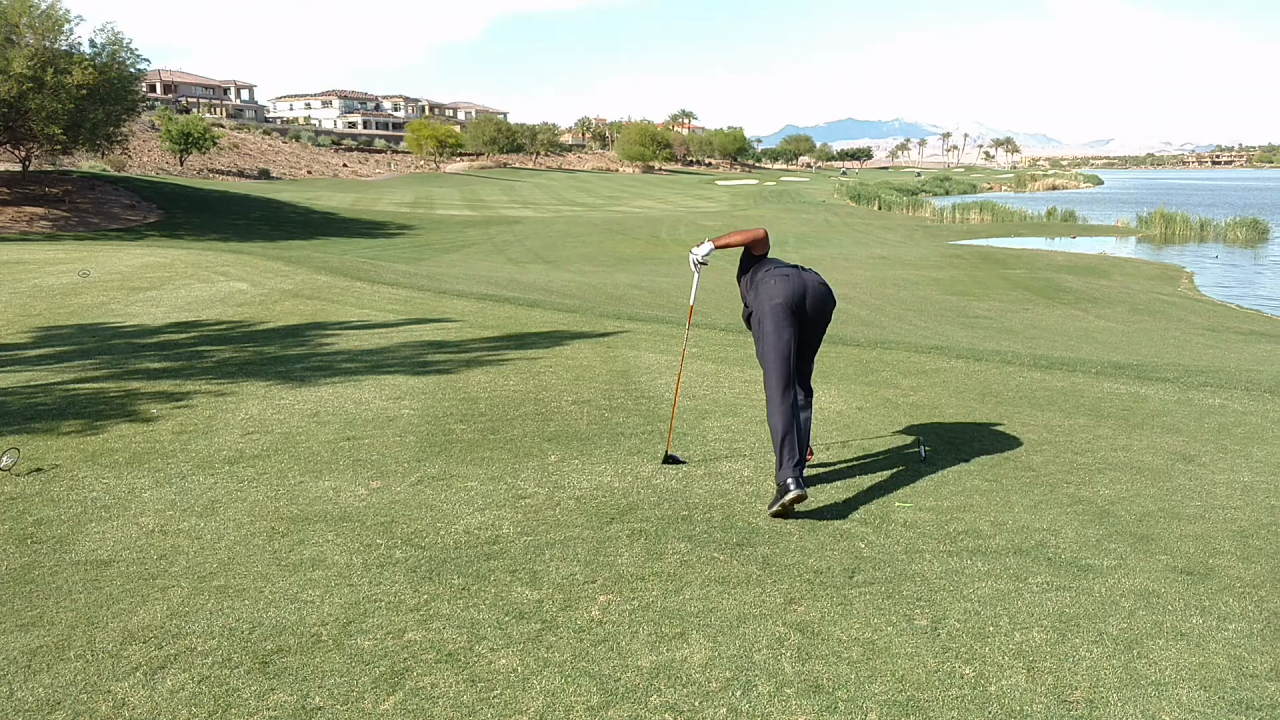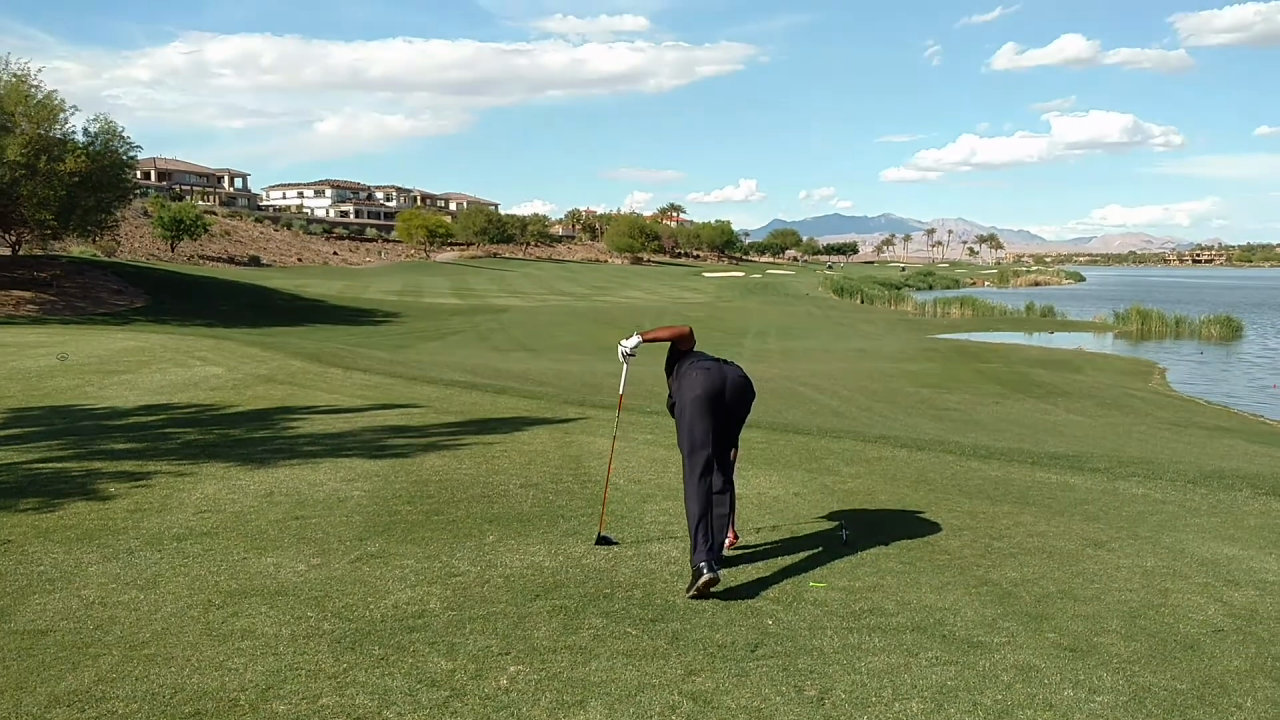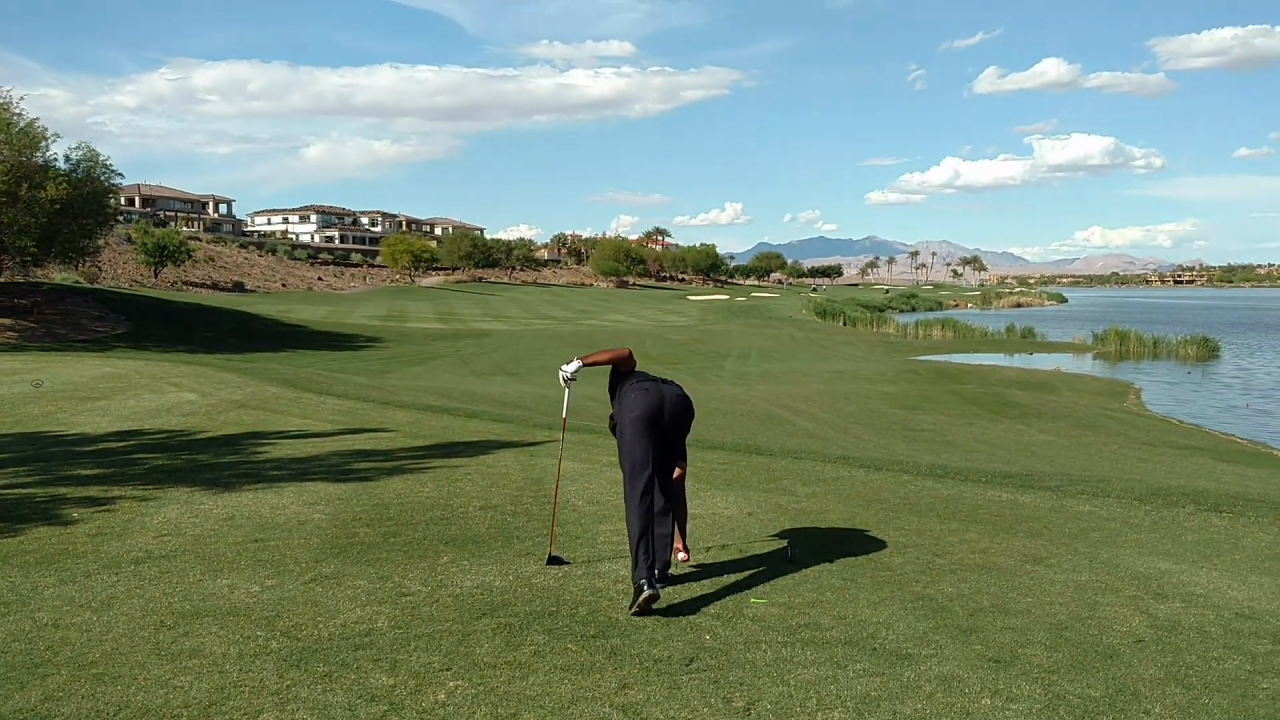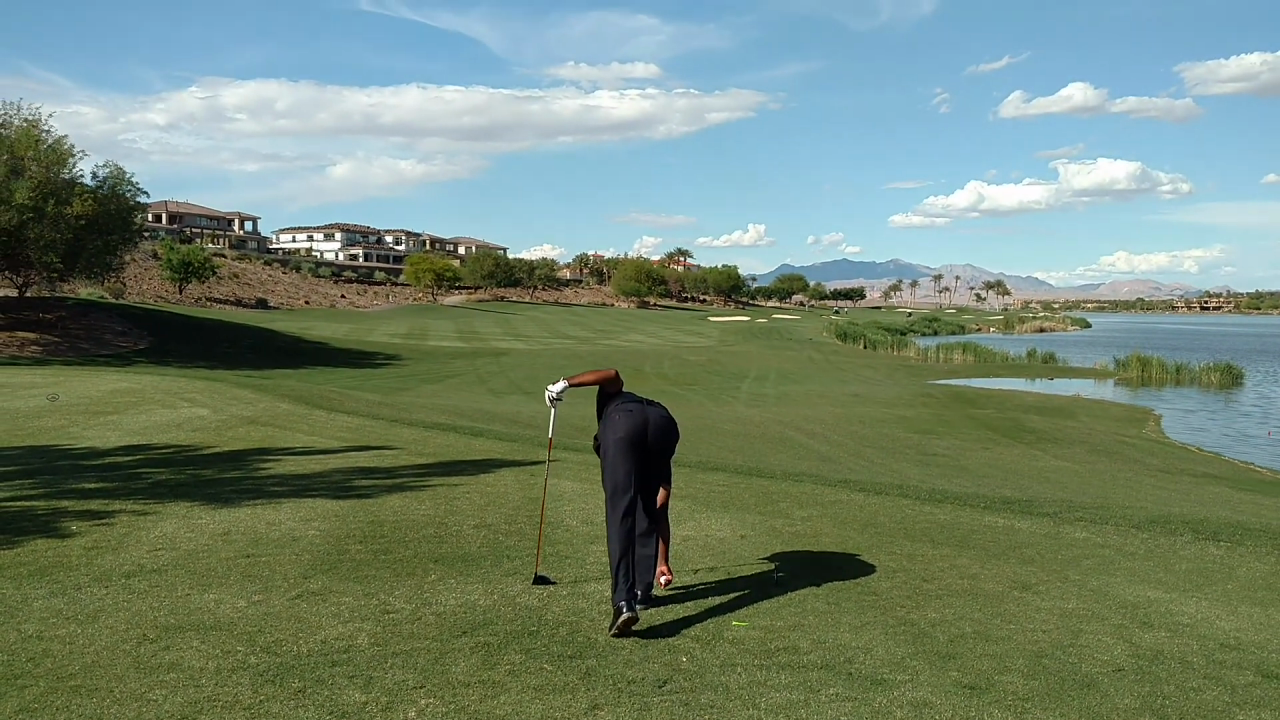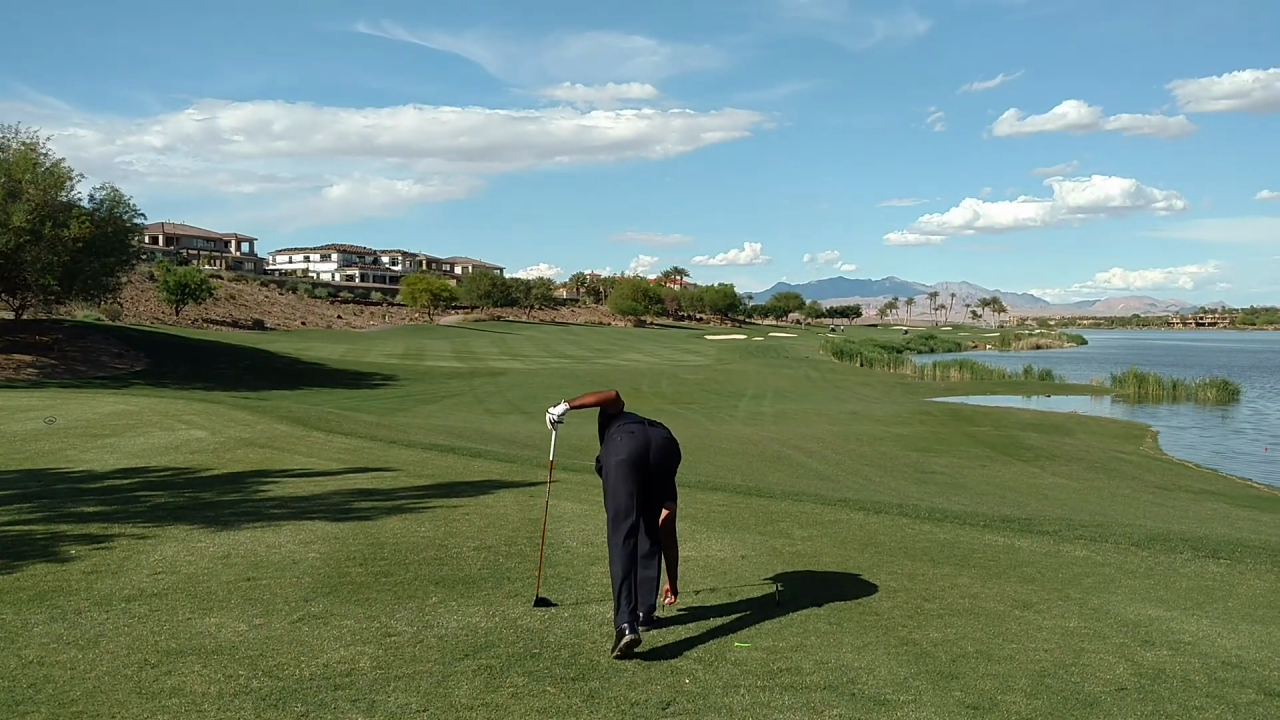
dt=1s
person 1, frame 1
left shoulder: (753, 267)
left elbow: (761, 235)
right elbow: (802, 374)
left wrist: (711, 244)
left hip: (775, 291)
right hip: (819, 291)
left knee: (779, 388)
right knee: (800, 385)
left ankle: (790, 479)
right ankle: (795, 469)
person 1, frame 2
left shoulder: (682, 361)
left elbow: (686, 332)
right elbow: (729, 466)
left wrist: (639, 338)
right wrist: (728, 527)
left hip: (697, 382)
right hip: (740, 384)
left knee: (697, 473)
right knee: (721, 471)
left ankle: (703, 563)
right ankle: (714, 550)
person 1, frame 3
left shoulder: (625, 383)
left elbow: (625, 355)
right elbow: (678, 489)
left wrist: (579, 363)
right wrist: (680, 540)
left hip: (638, 402)
right hip: (680, 403)
left knee: (639, 493)
right knee: (665, 488)
left ankle: (644, 580)
right ankle: (660, 569)
person 1, frame 4
left shoulder: (612, 403)
right shoulder: (659, 463)
left elbow: (612, 376)
right elbow: (661, 511)
left wrist: (566, 383)
right wrist: (663, 563)
left hip: (622, 422)
right hip: (664, 426)
left knee: (620, 514)
right knee: (648, 510)
left ankle: (624, 602)
right ankle: (642, 590)
person 1, frame 5
left shoulder: (614, 424)
right shoulder: (665, 482)
left elbow: (613, 397)
right elbow: (668, 530)
left wrist: (566, 406)
right wrist: (672, 582)
left hip: (624, 444)
right hip: (666, 447)
left knee: (622, 537)
right knee: (650, 531)
left ankle: (626, 624)
right ankle: (644, 612)
